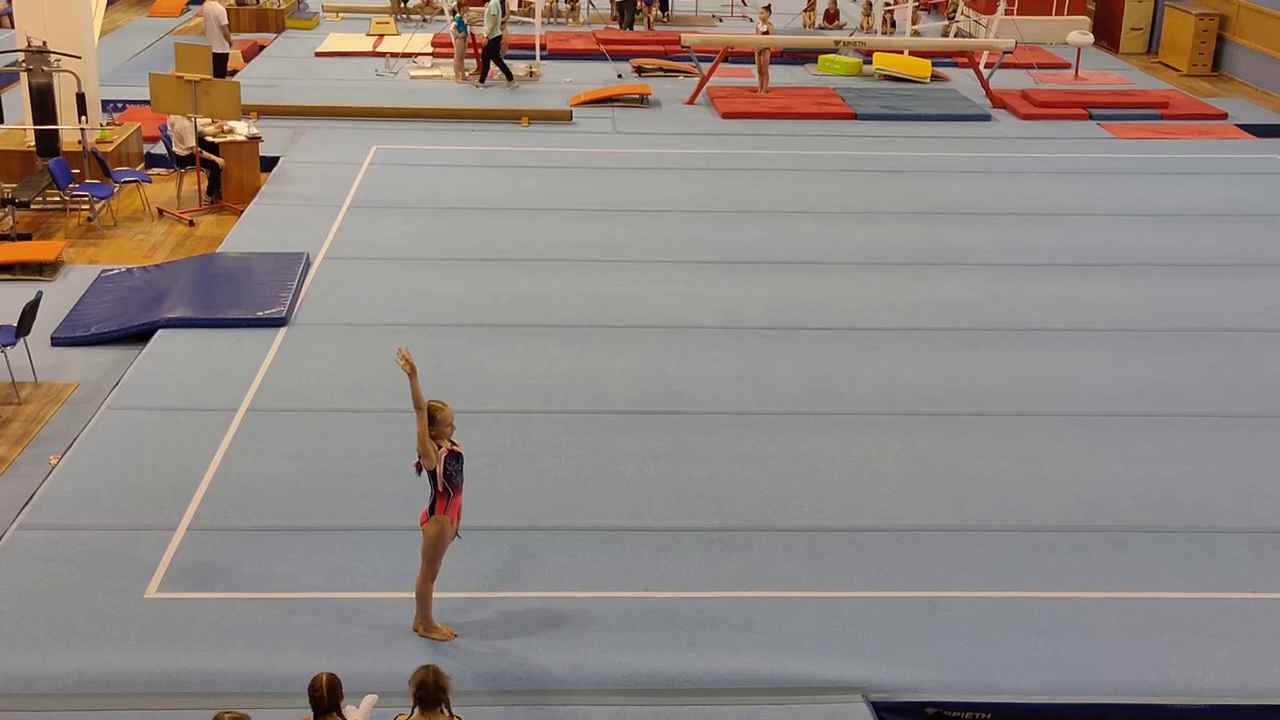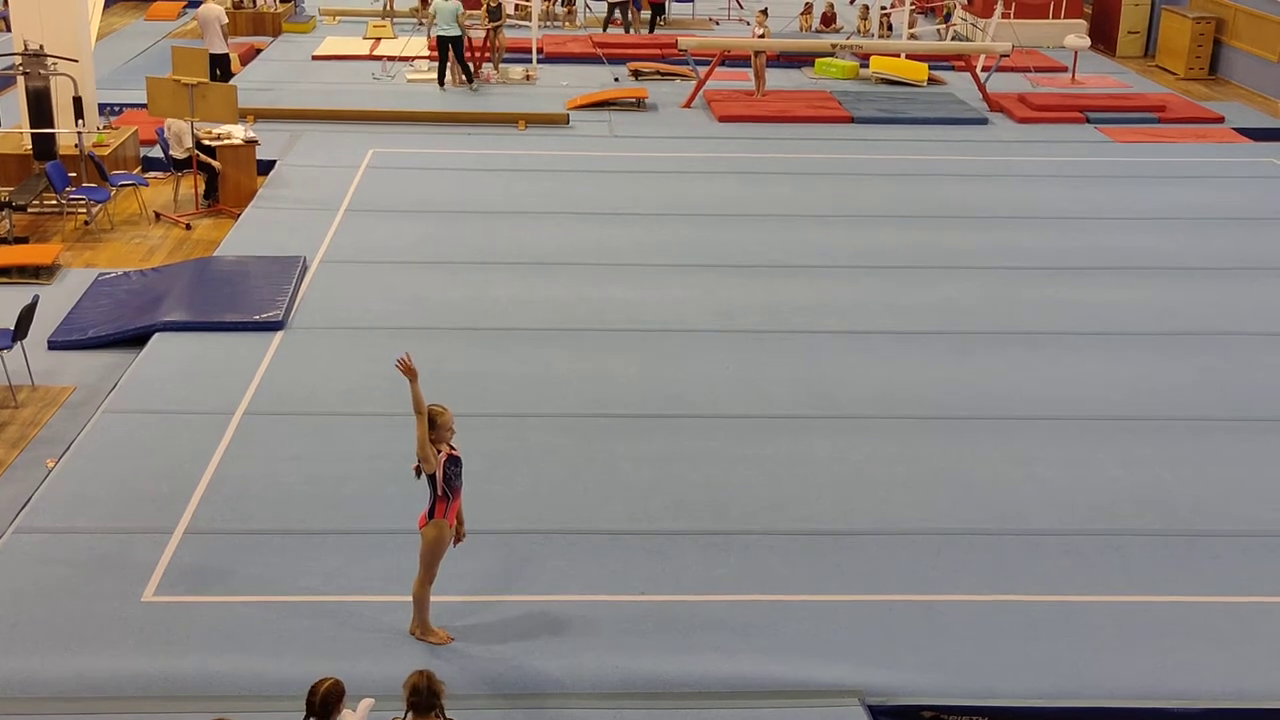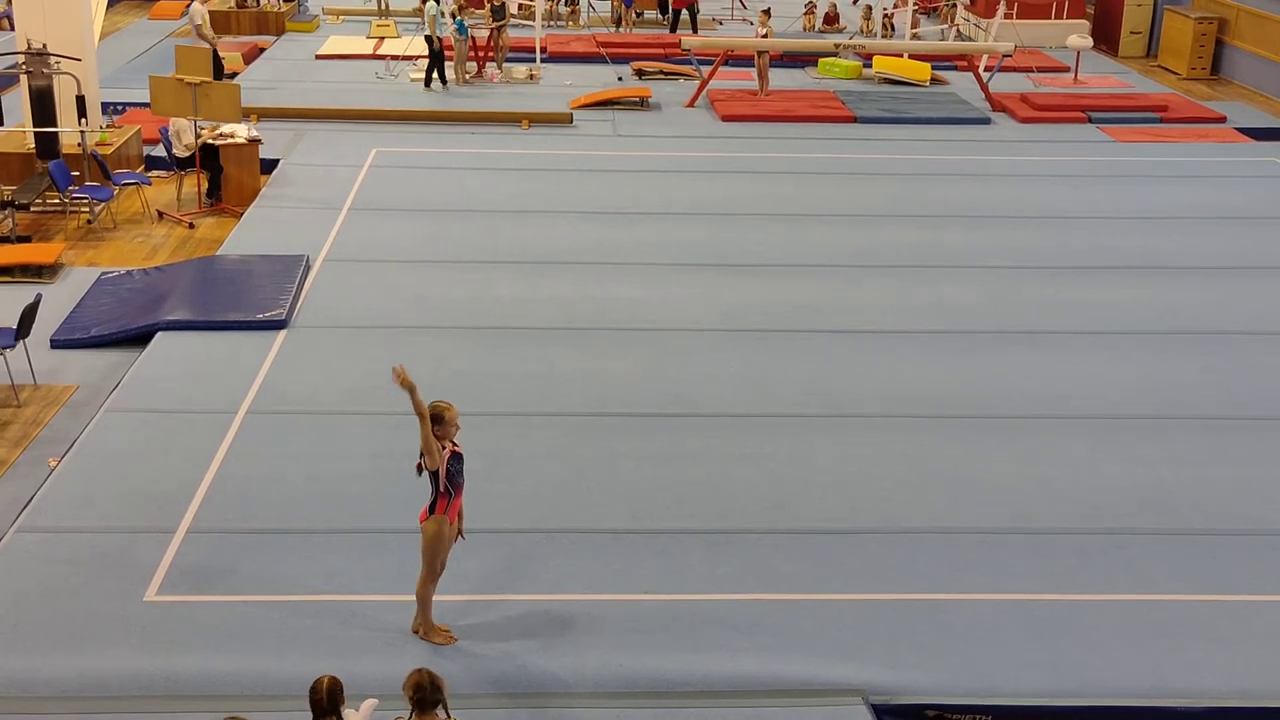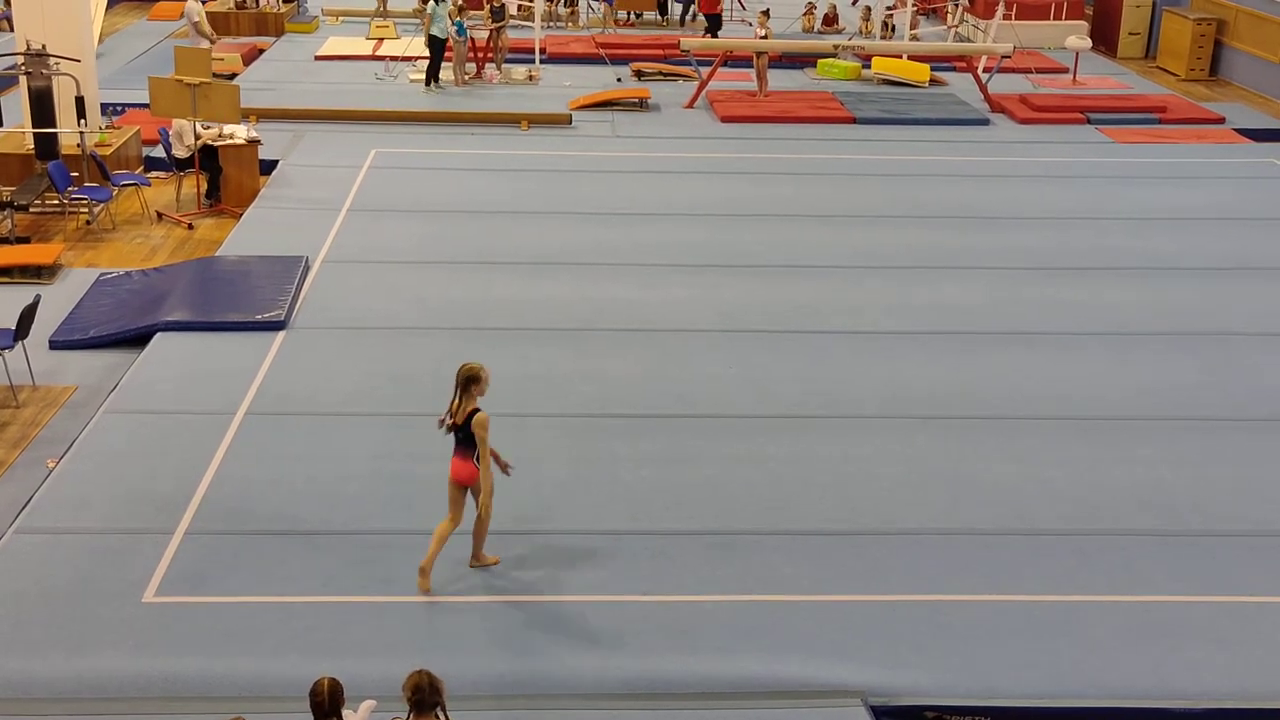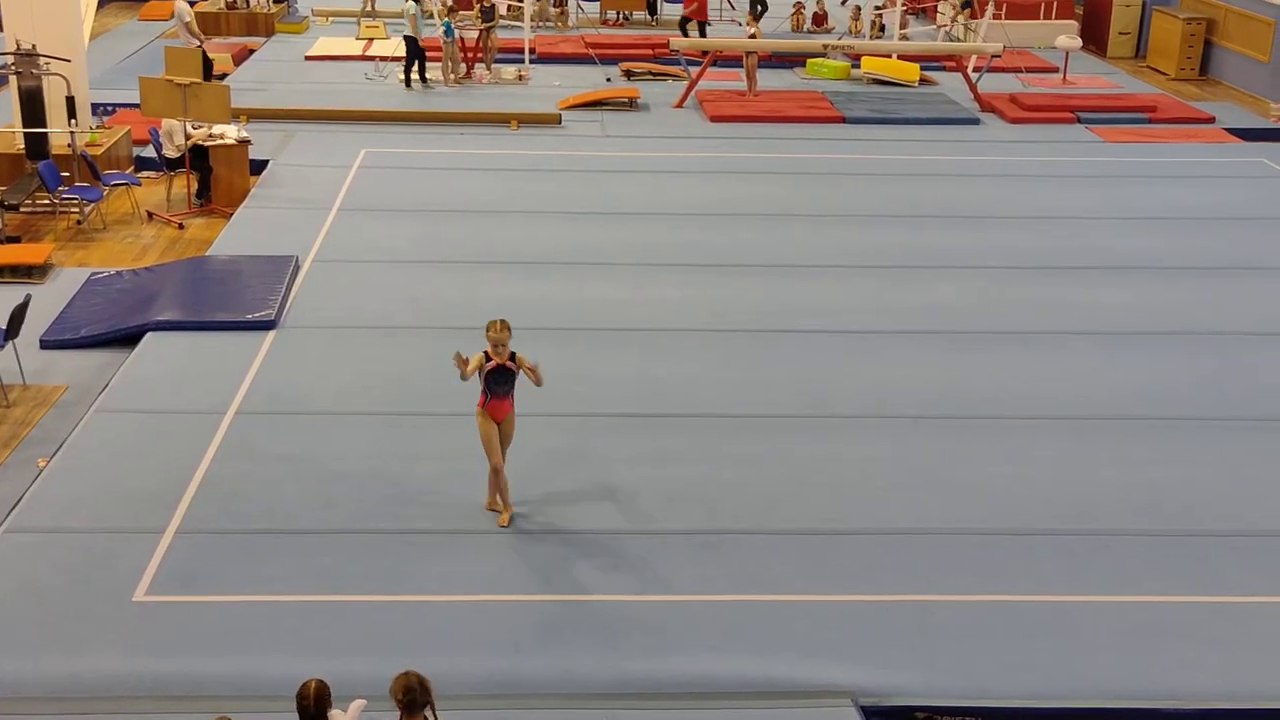
dt=1s
person 1, frame 1
left shoulder: (452, 447)
right shoulder: (430, 450)
right elbow: (420, 410)
left wrist: (456, 519)
right wrist: (412, 376)
left hip: (447, 516)
right hip: (437, 518)
left knee: (431, 571)
right knee: (429, 572)
left ankle: (422, 619)
right ankle: (426, 625)
person 1, frame 2
left shoulder: (450, 451)
right shoulder: (429, 455)
right elbow: (420, 415)
left wrist: (460, 522)
right wrist: (413, 382)
left hip: (446, 521)
right hip: (435, 522)
left knee: (428, 575)
right knee: (426, 576)
left ankle: (419, 623)
right ankle: (423, 628)
person 1, frame 3
left shoulder: (454, 449)
right shoulder: (433, 452)
right elbow: (424, 418)
left wrist: (458, 520)
right wrist: (412, 392)
left hip: (449, 517)
right hip: (436, 519)
left knee: (437, 569)
right knee: (430, 572)
left ankle: (422, 621)
right ankle: (427, 627)
person 1, frame 4
left shoulder: (455, 406)
right shoulder: (480, 417)
right elbow: (482, 454)
left wrist: (497, 458)
right wrist: (486, 493)
left hip: (457, 466)
right hip: (473, 469)
left knee: (452, 518)
right knee: (483, 514)
left ankle: (427, 565)
right ankle: (477, 556)
person 1, frame 5
left shoulder: (517, 359)
right shoulder: (481, 358)
left elbow: (538, 383)
right elbow: (465, 377)
left wrist: (535, 373)
right wrist: (464, 371)
left hip: (507, 413)
right hip: (486, 414)
left knee: (499, 462)
right knee: (497, 465)
left ankle: (492, 501)
right ankle: (507, 506)
